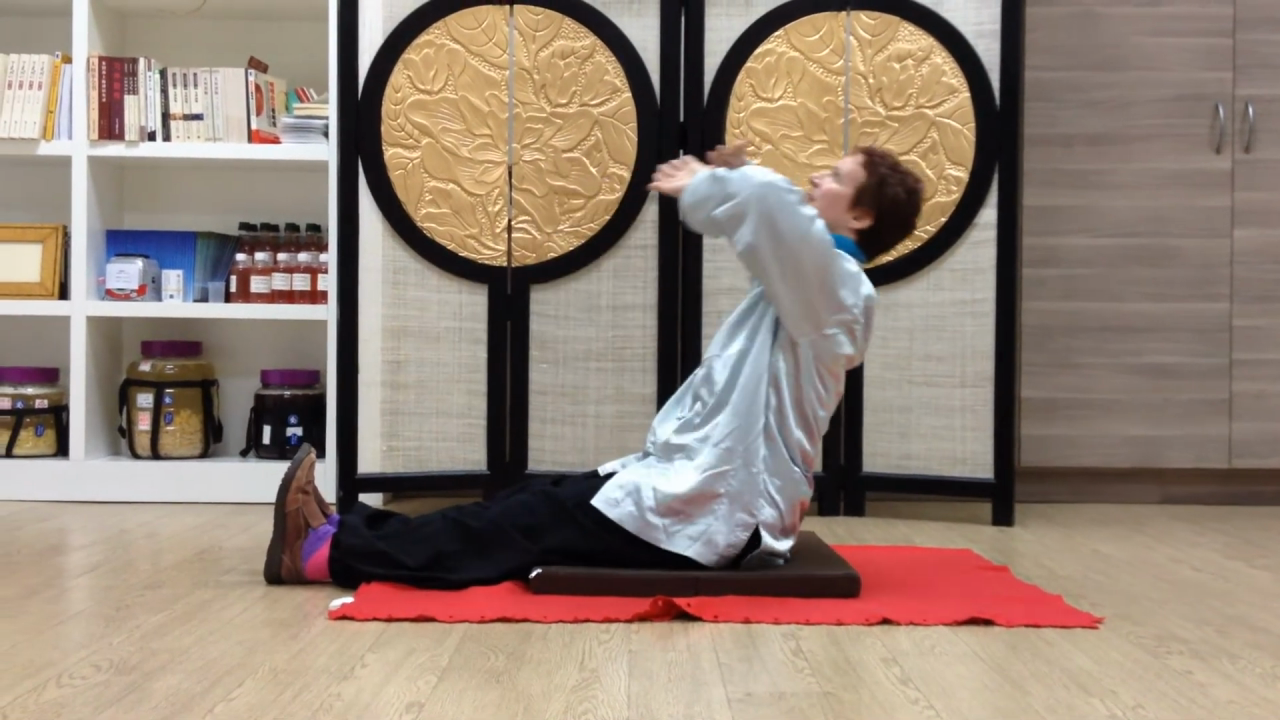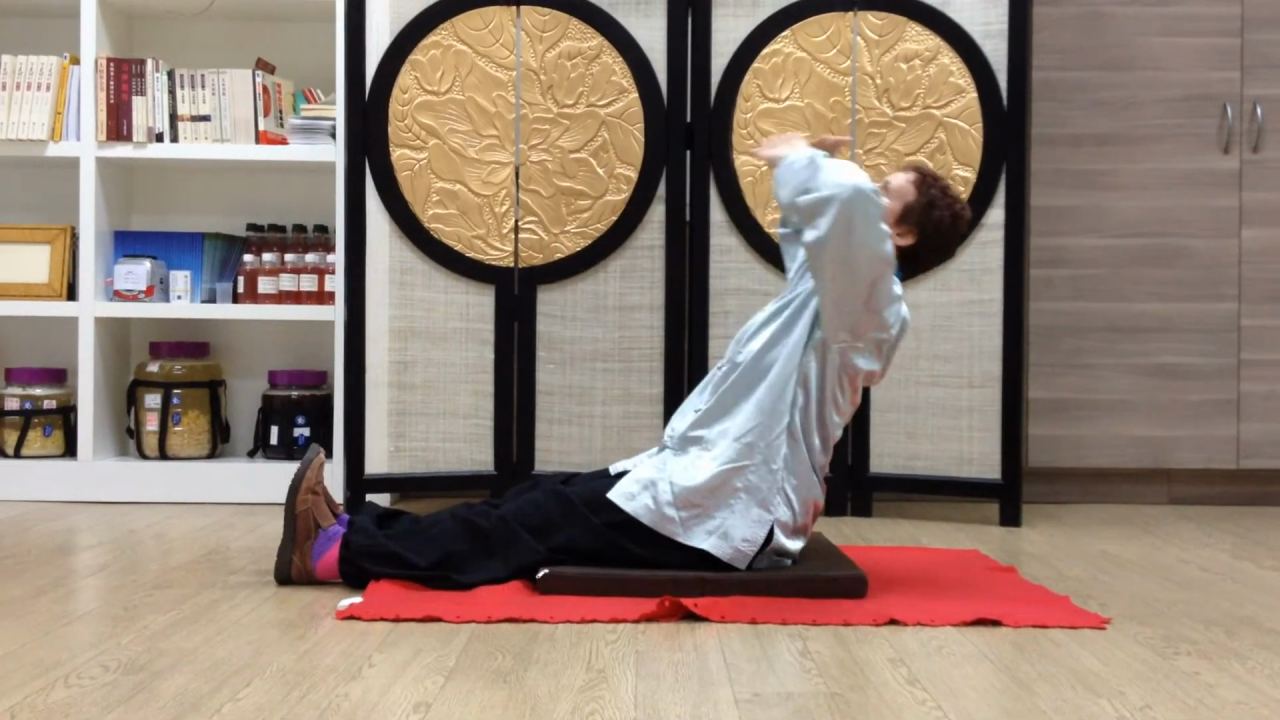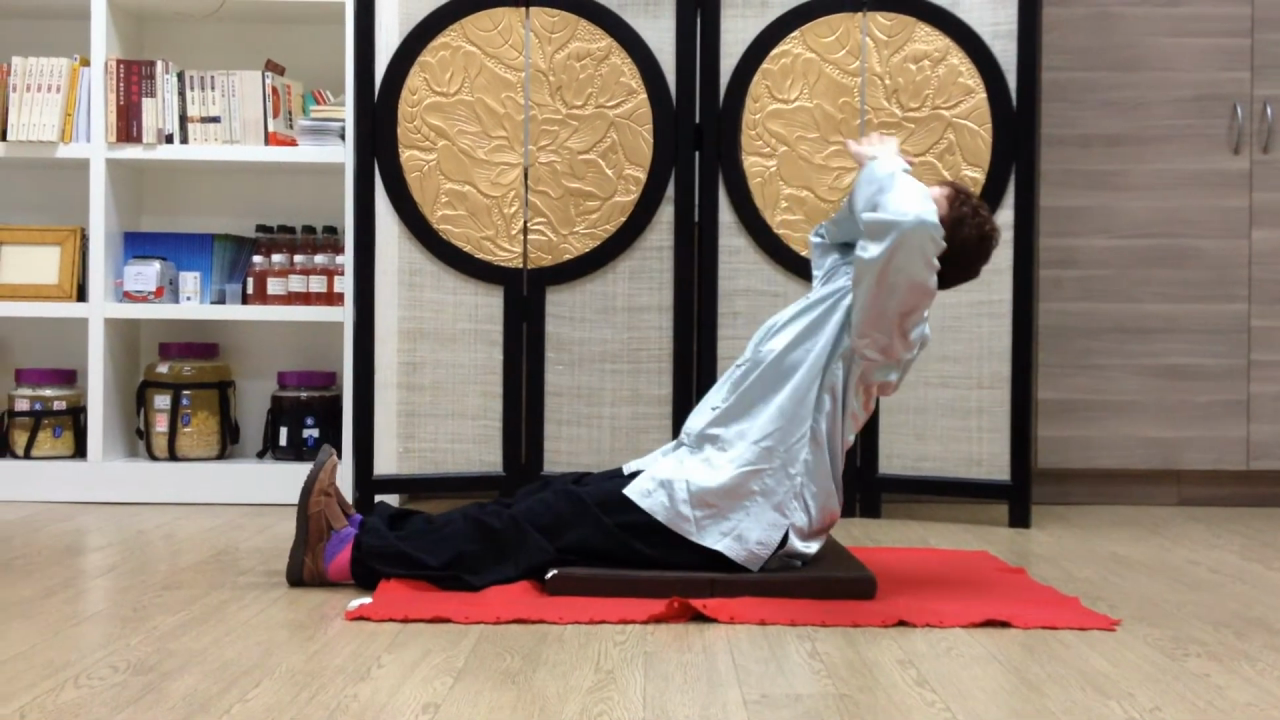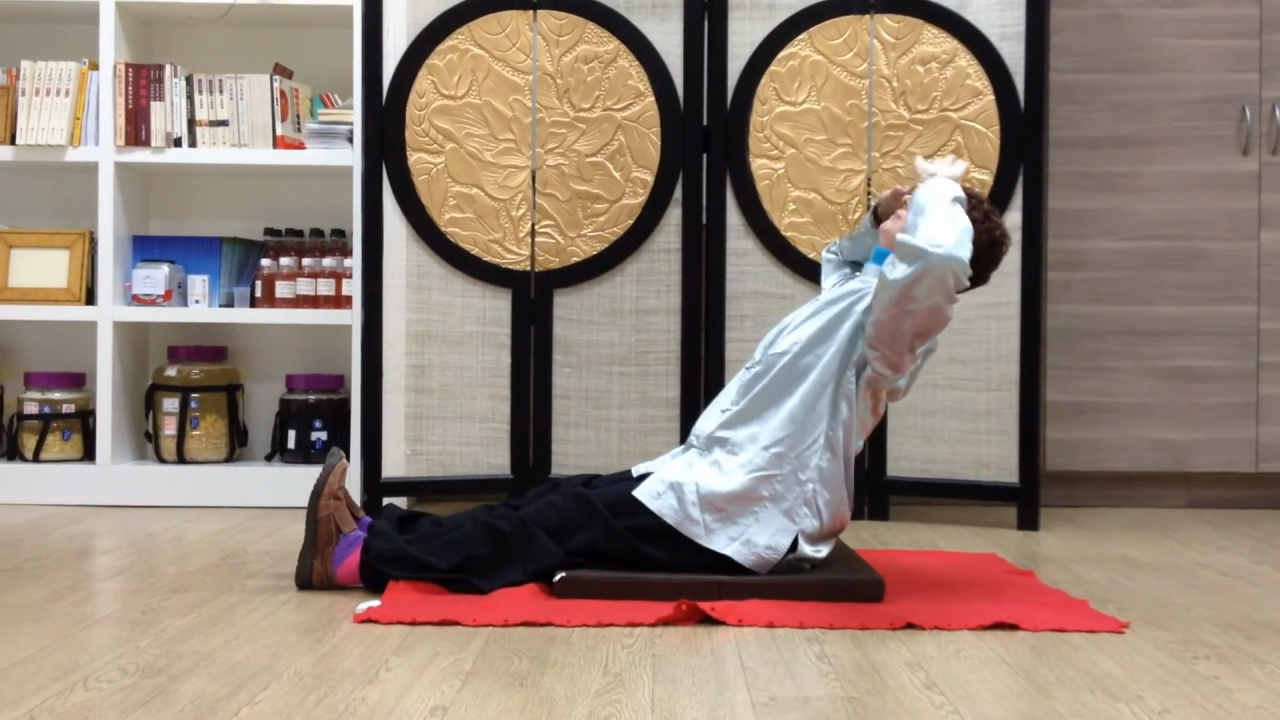
dt=0.3s
person 1, frame 1
left shoulder: (834, 290)
right shoulder: (813, 287)
left elbow: (773, 203)
right elbow: (766, 220)
left wrist: (713, 180)
right wrist: (714, 181)
left hip: (709, 514)
right hip: (702, 490)
left knee: (519, 530)
right knee: (527, 505)
left ankle: (327, 553)
right ankle: (344, 531)
person 1, frame 2
left shoulder: (870, 304)
right shoulder: (839, 290)
left elbow: (852, 200)
right elbow: (816, 224)
left wrist: (803, 161)
right wrist: (800, 166)
left hip: (720, 514)
right hip: (711, 490)
left knee: (532, 528)
right knee: (537, 502)
left ankle: (336, 553)
right ankle: (353, 532)
person 1, frame 3
left shoulder: (890, 308)
right shoulder: (853, 289)
left elbow: (911, 228)
right elbow: (834, 240)
left wrist: (884, 166)
right wrist: (869, 184)
left hip: (730, 513)
right hip: (719, 486)
left knee: (545, 526)
right knee: (549, 501)
left ankle: (349, 553)
right ankle: (367, 531)
person 1, frame 4
left shoulder: (896, 315)
right shoulder: (862, 291)
left elbow: (939, 258)
right elbow: (846, 253)
left wrist: (939, 190)
right wrist: (894, 210)
left hip: (740, 516)
right hip: (727, 491)
left knee: (555, 527)
right knee: (558, 505)
left ankle: (357, 556)
right ankle: (375, 536)
